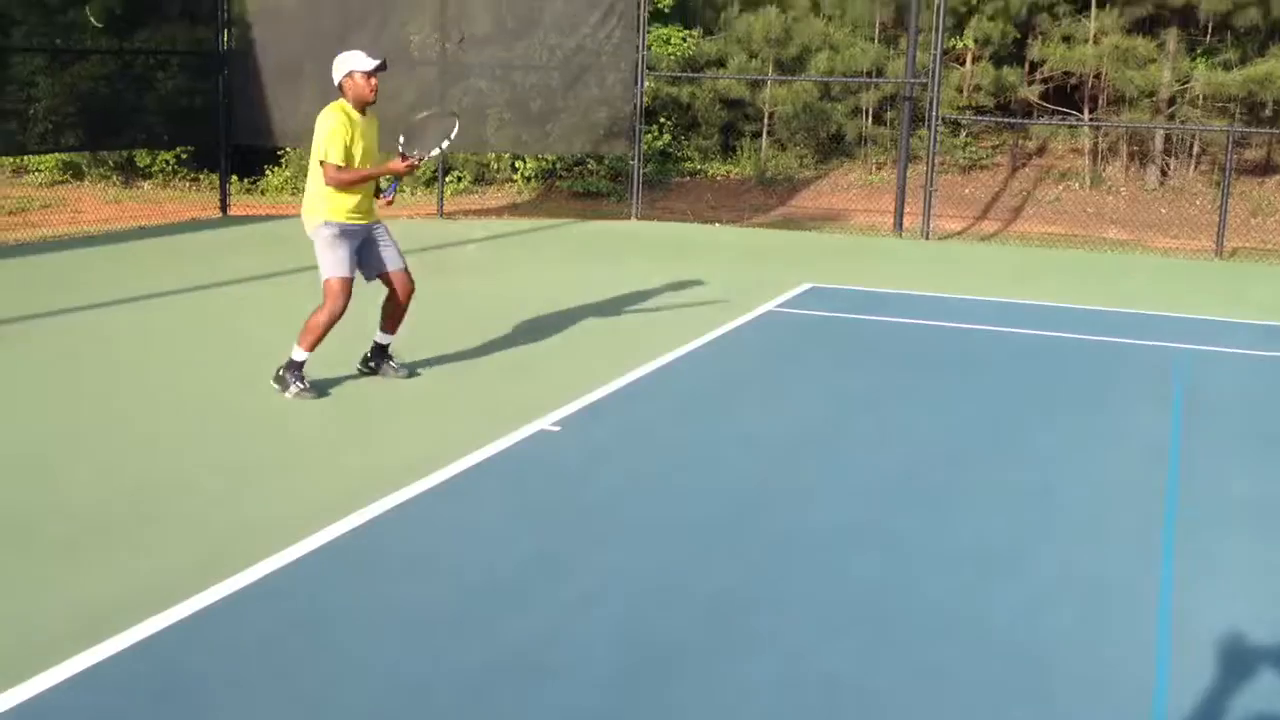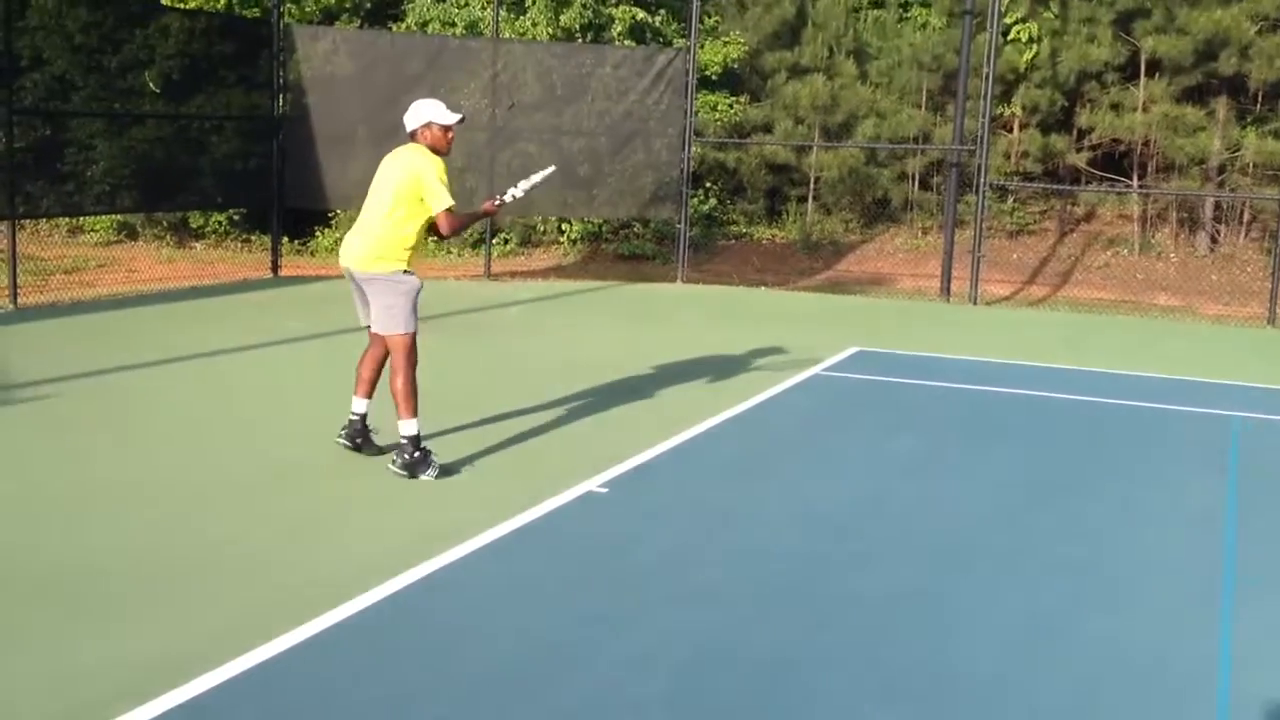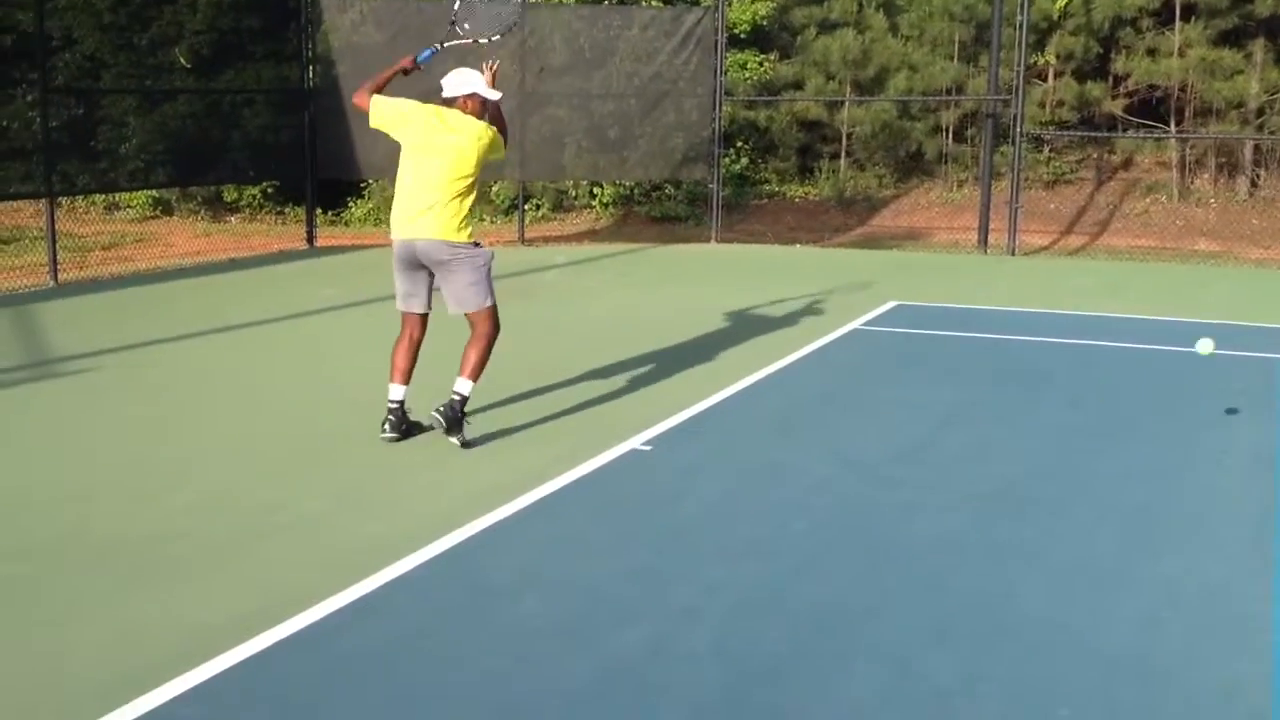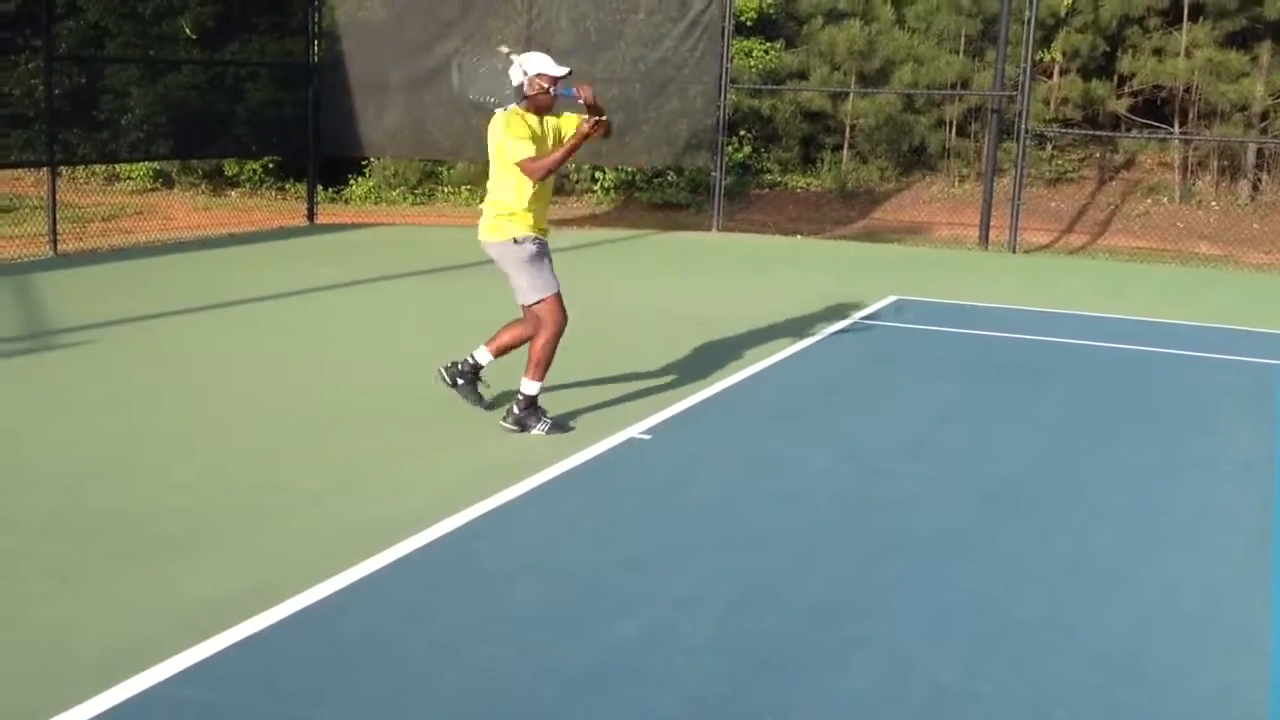
dt=0.7s
person 1, frame 1
left shoulder: (369, 121)
right shoulder: (334, 118)
right elbow: (333, 176)
left wrist: (381, 190)
right wrist: (386, 170)
left hip: (365, 221)
right hip: (331, 221)
left knee: (403, 287)
right knee: (337, 300)
left ankle: (376, 355)
right ankle: (290, 370)
person 1, frame 2
left shoulder: (397, 156)
right shoulder: (429, 163)
right elbow: (448, 226)
left wrist: (435, 222)
right wrist: (482, 211)
left hip: (355, 256)
right hip: (383, 263)
left knee: (381, 341)
right knee: (404, 353)
left ankle: (355, 426)
right ankle: (409, 451)
person 1, frame 3
left shoulder: (416, 114)
right shoulder: (483, 135)
left elbow: (362, 99)
right elbow: (502, 138)
left wrist: (398, 68)
right wrist: (492, 86)
left hip: (404, 237)
right hip: (448, 240)
left knee: (412, 326)
right knee: (486, 327)
left ankle: (394, 414)
right ankle: (453, 406)
person 1, frame 4
left shoulder: (550, 122)
right shoulder: (508, 121)
left elbow: (599, 123)
right elbow: (535, 172)
left wrist: (591, 103)
right wrist: (576, 140)
left hip: (527, 235)
right hip: (510, 234)
left knee: (535, 322)
right knee: (553, 319)
left ankle: (468, 368)
right ankle: (523, 408)
